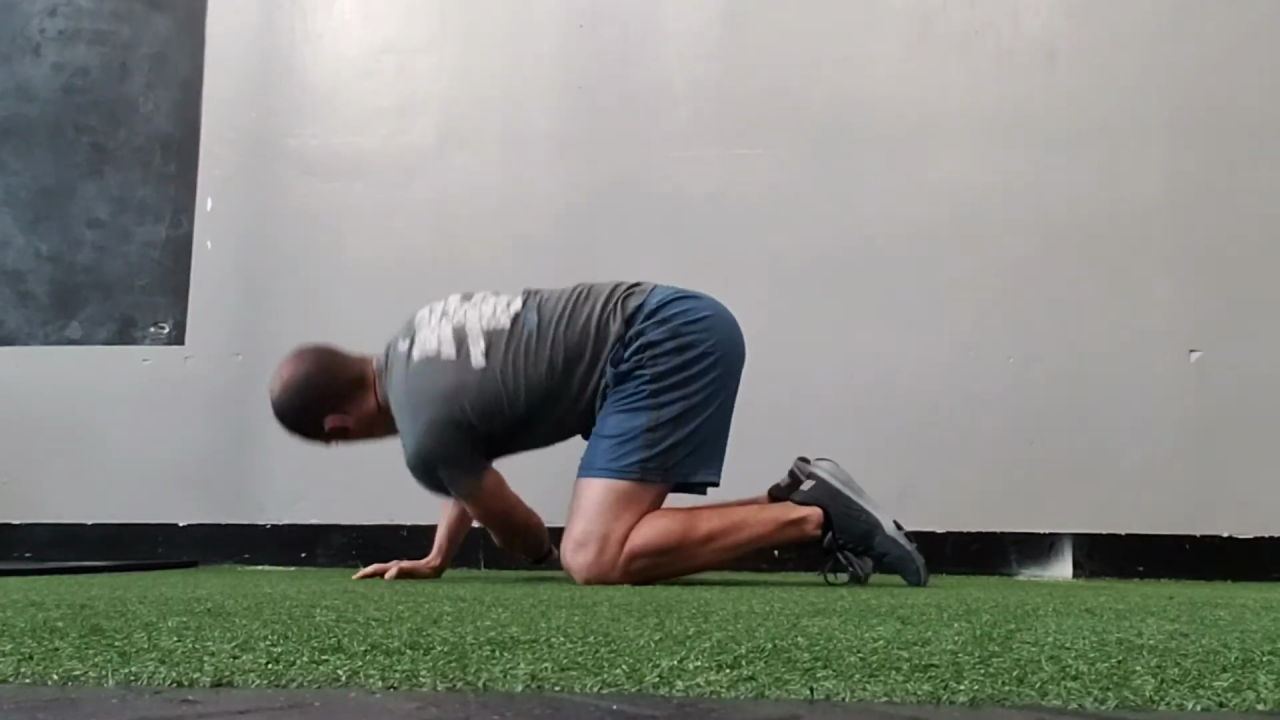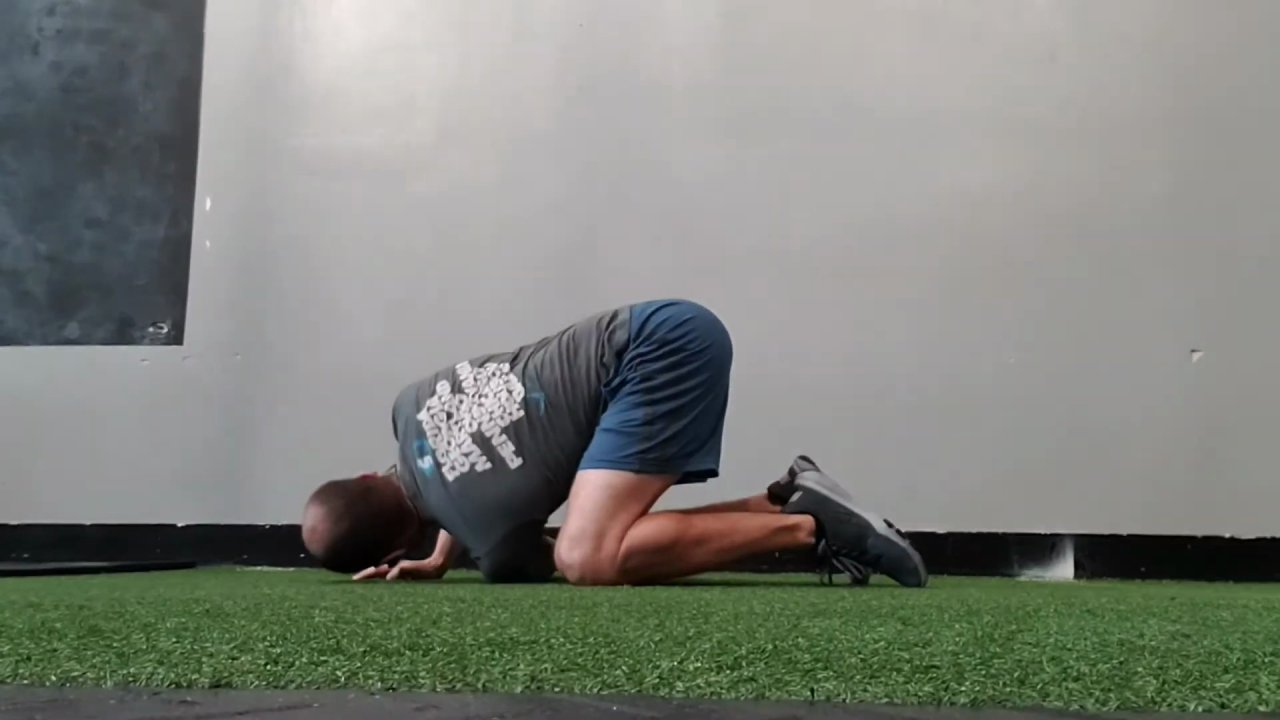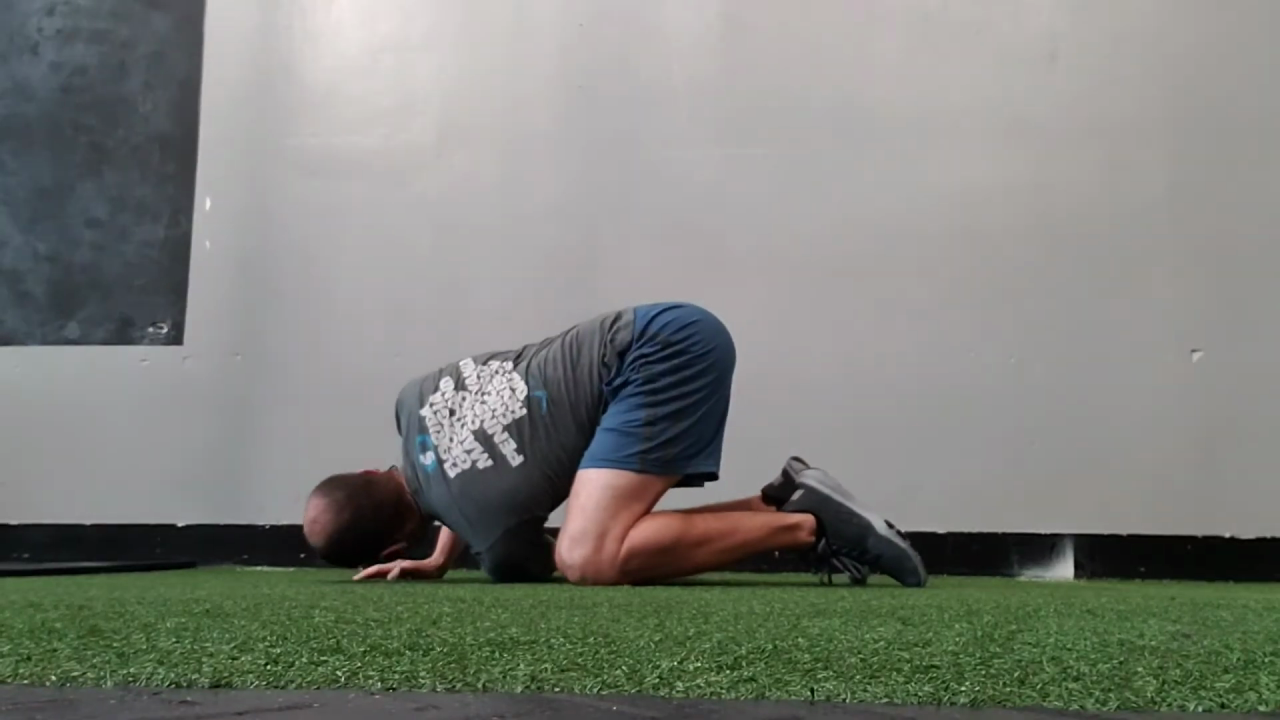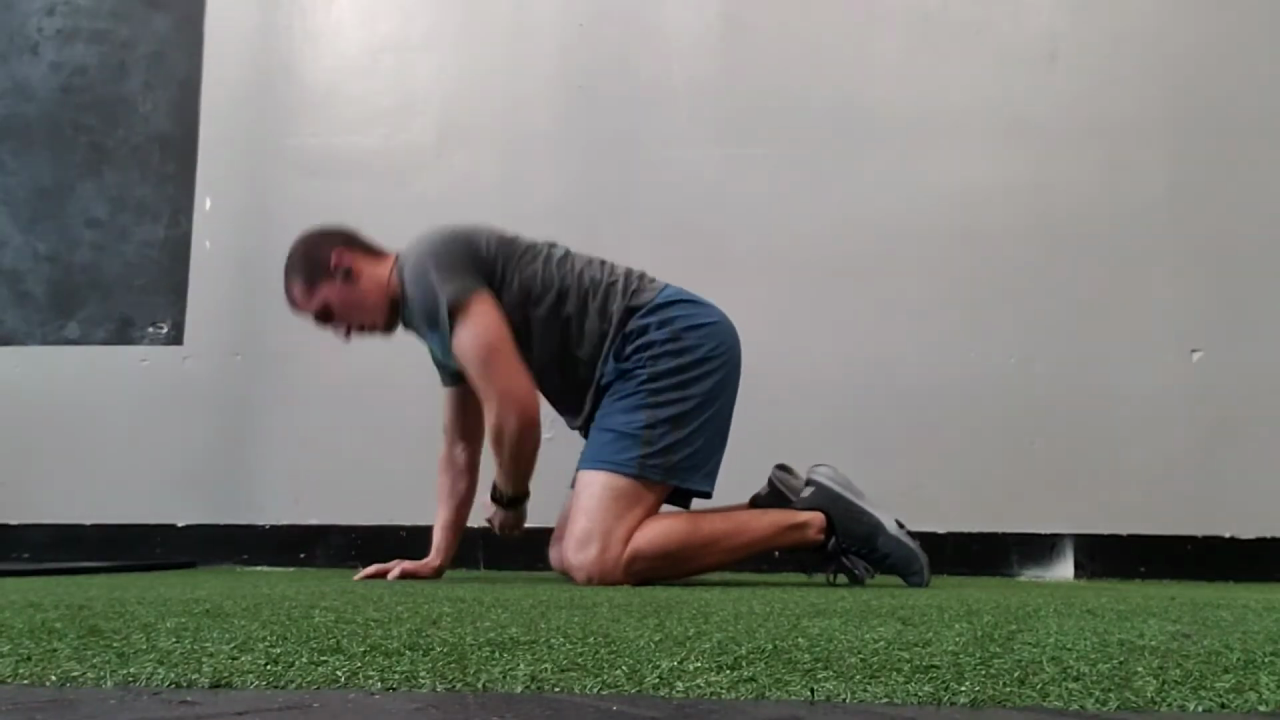
dt=0.5s
person 1, frame 1
left shoulder: (426, 432)
right shoulder: (411, 347)
left elbow: (522, 534)
left wrist: (538, 555)
right wrist: (435, 558)
left hip: (670, 342)
right hip: (684, 328)
left knee: (591, 560)
right knee: (602, 541)
left ankle: (813, 517)
right ankle: (794, 498)
person 1, frame 2
left shoulder: (494, 535)
right shoulder: (411, 409)
left elbow: (554, 563)
right wrist: (439, 560)
left hip: (665, 349)
right hip: (665, 333)
left knee: (589, 559)
right knee: (606, 537)
left ankle: (808, 526)
right ankle: (784, 500)
person 1, frame 3
left shoulder: (495, 530)
right shoulder: (413, 404)
left elbow: (552, 566)
right wrist: (439, 559)
left hip: (667, 352)
right hip: (669, 336)
left knee: (588, 559)
right knee: (607, 537)
left ankle: (807, 523)
right ankle: (780, 500)
person 1, frame 4
left shoulder: (435, 262)
right shoulder: (431, 317)
left elbow: (516, 409)
right elbow: (462, 439)
left wrist: (509, 503)
right wrist: (436, 557)
left hip: (672, 343)
right hip: (658, 360)
left knee: (590, 560)
right knee: (571, 555)
left ankle: (816, 521)
right ankle: (770, 511)
